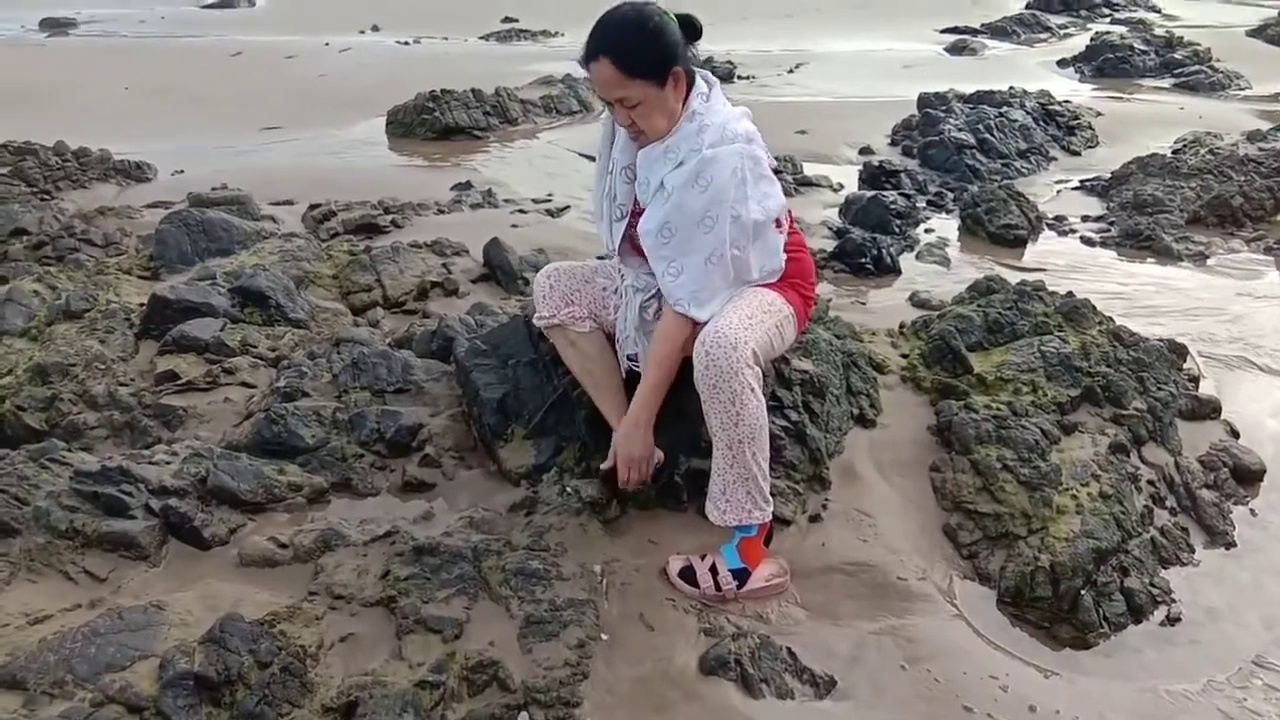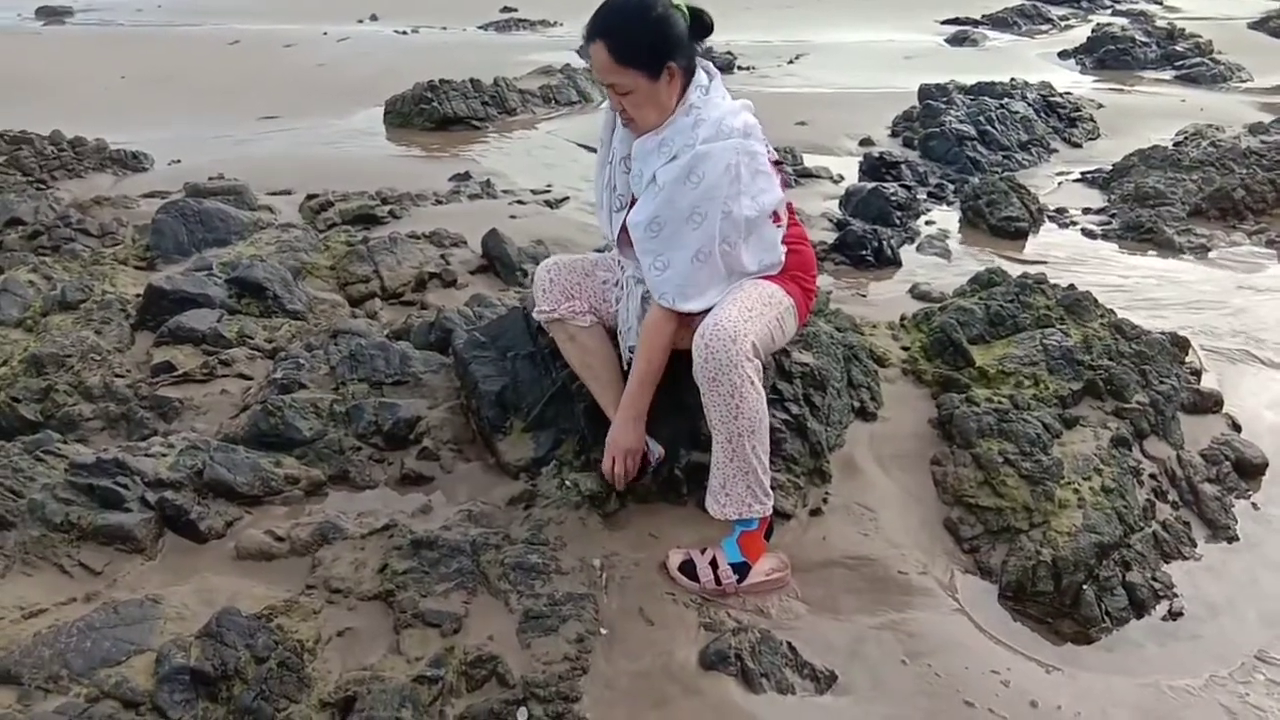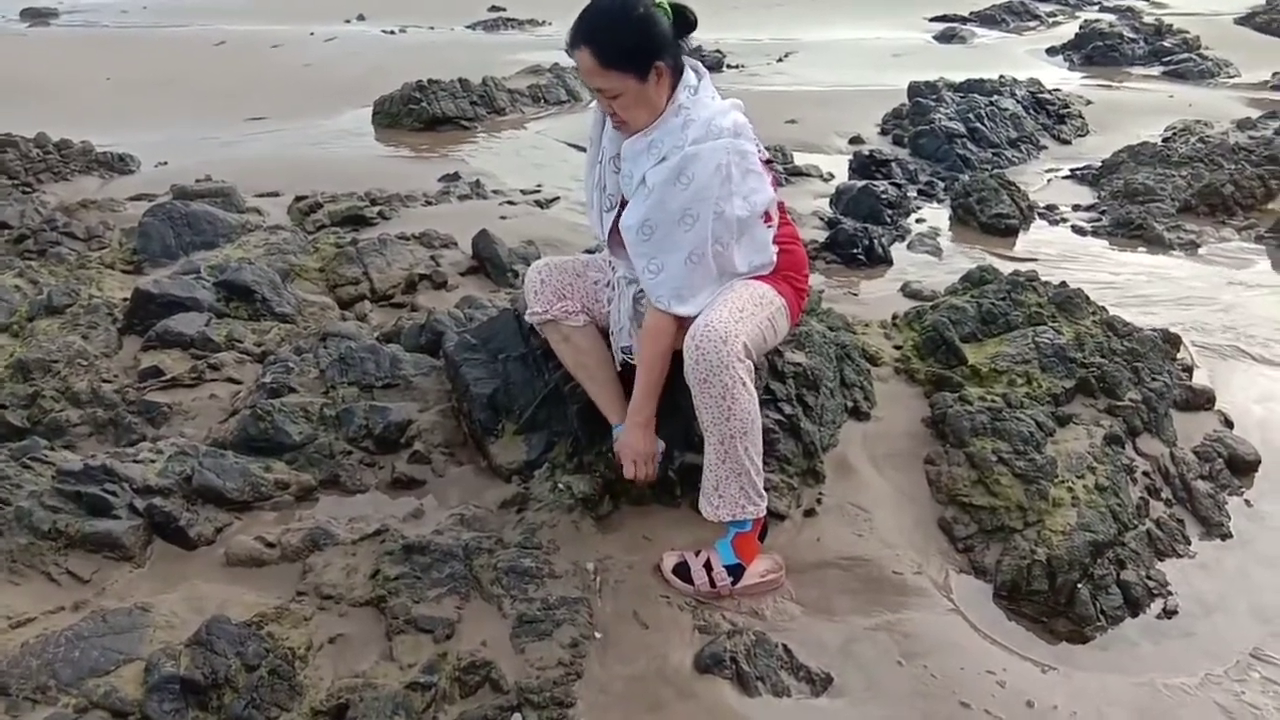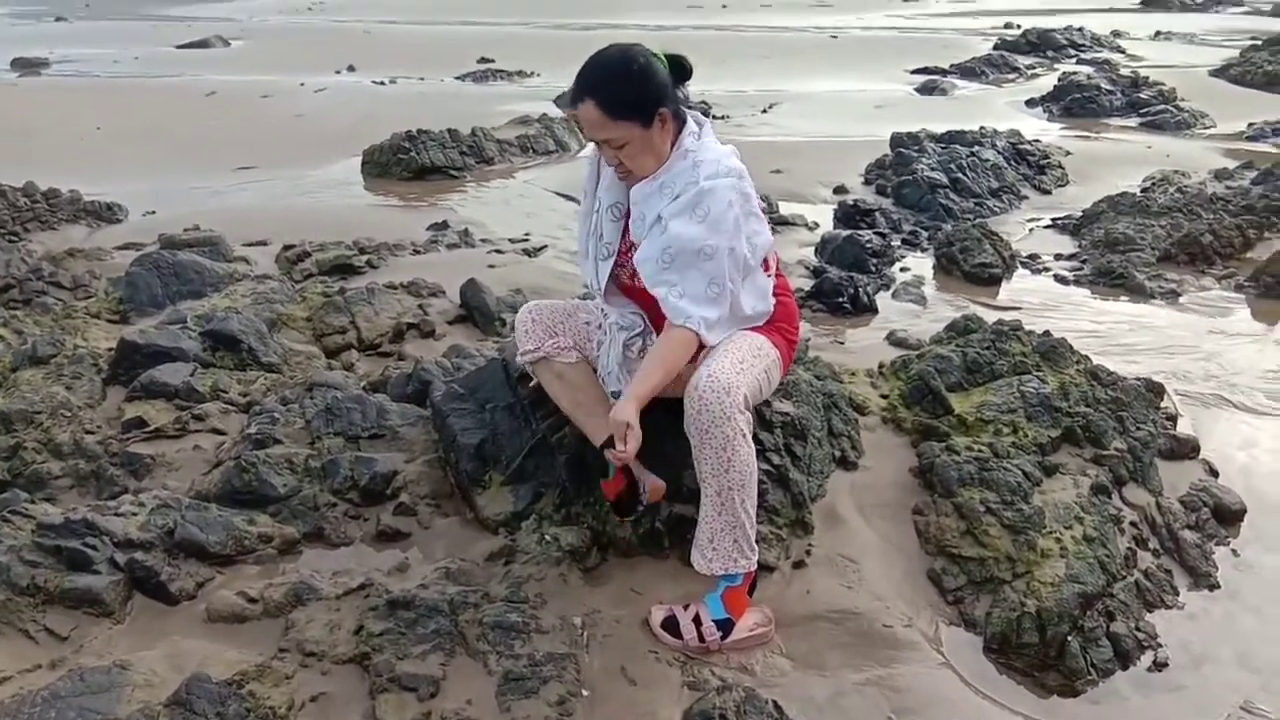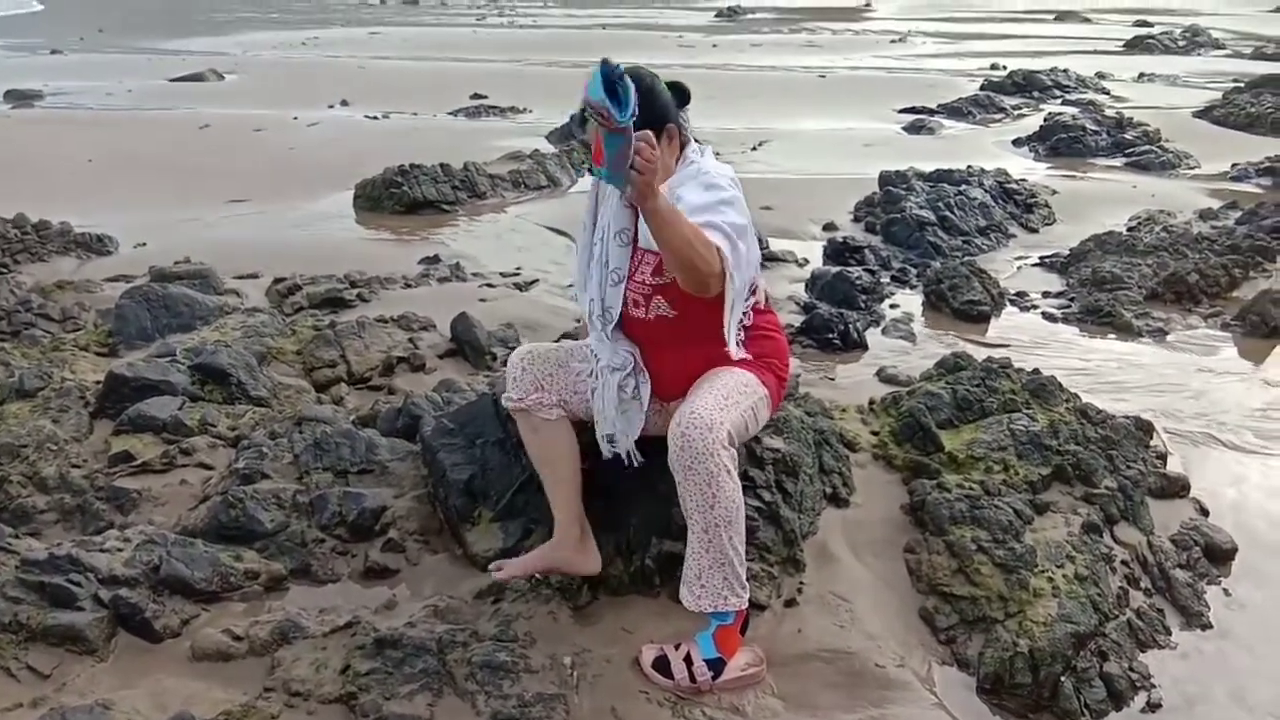
dt=0.4s
person 1, frame 1
left shoulder: (718, 156)
right shoulder: (638, 121)
left elbow: (686, 304)
right elbow: (631, 231)
left wrist: (639, 422)
left hip: (761, 283)
right hip: (662, 274)
left knee: (722, 347)
right knee: (555, 289)
left ankle: (751, 540)
right ankle: (634, 451)
person 1, frame 2
left shoulder: (714, 149)
right shoulder: (645, 109)
left elbow: (674, 298)
right elbow: (647, 249)
left wrist: (630, 419)
left hip: (762, 274)
right hip: (668, 268)
left knee: (721, 338)
right knee: (555, 281)
left ankle: (751, 533)
right ankle: (637, 446)
person 1, frame 3
left shoulder: (704, 149)
right shoulder: (635, 110)
left elbow: (671, 298)
right elbow: (632, 235)
left wrist: (641, 421)
left hip: (753, 273)
right hip: (658, 268)
left knee: (710, 340)
right knee: (546, 284)
left ankle: (745, 535)
right ankle: (627, 437)
person 1, frame 4
left shoulder: (712, 187)
right shoulder: (621, 161)
left elbow: (696, 322)
right elbow: (611, 265)
left wrist: (631, 401)
right wrist: (575, 353)
left hip: (741, 325)
right hip: (648, 324)
left knee: (715, 393)
right knee: (537, 322)
left ankle: (734, 590)
right ankle: (630, 471)
person 1, frame 5
left shoulder: (711, 191)
right shoulder: (613, 189)
left elbow: (707, 279)
right elbow: (604, 287)
left wrist: (653, 198)
left hip: (732, 363)
right hip: (641, 362)
left knee: (698, 428)
right knee: (529, 368)
left ankle: (726, 629)
right ankle: (572, 540)
